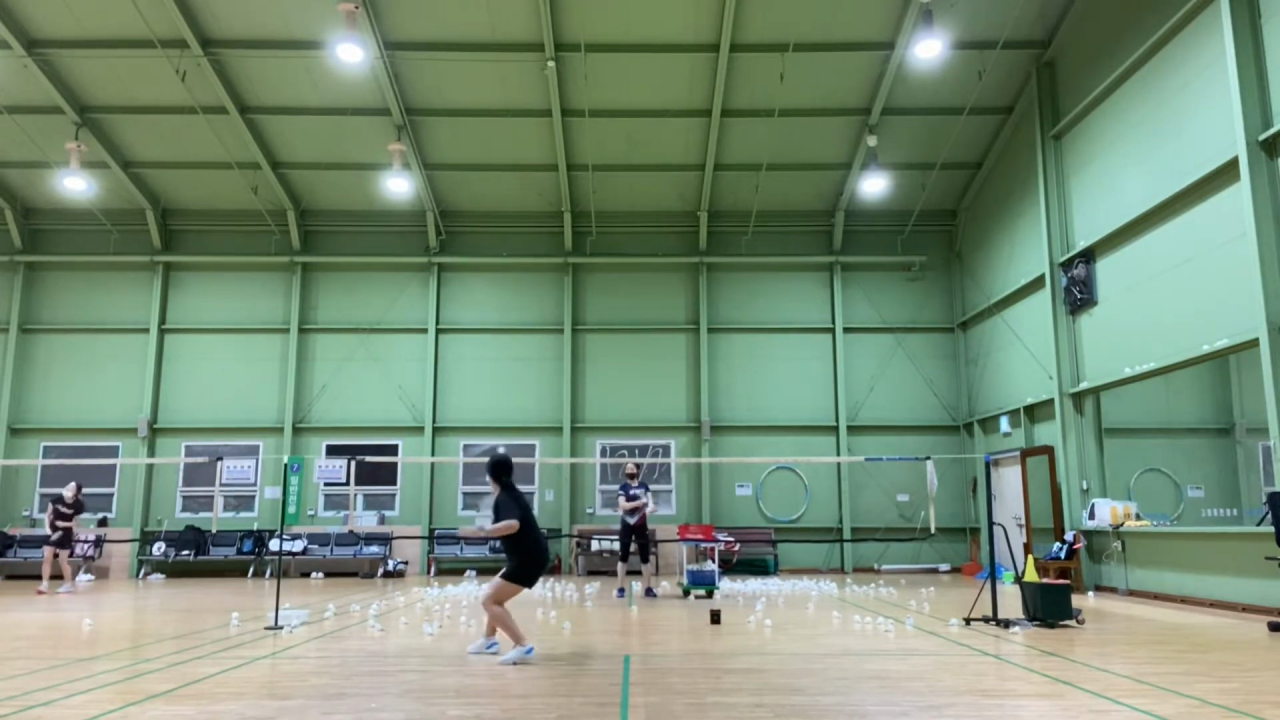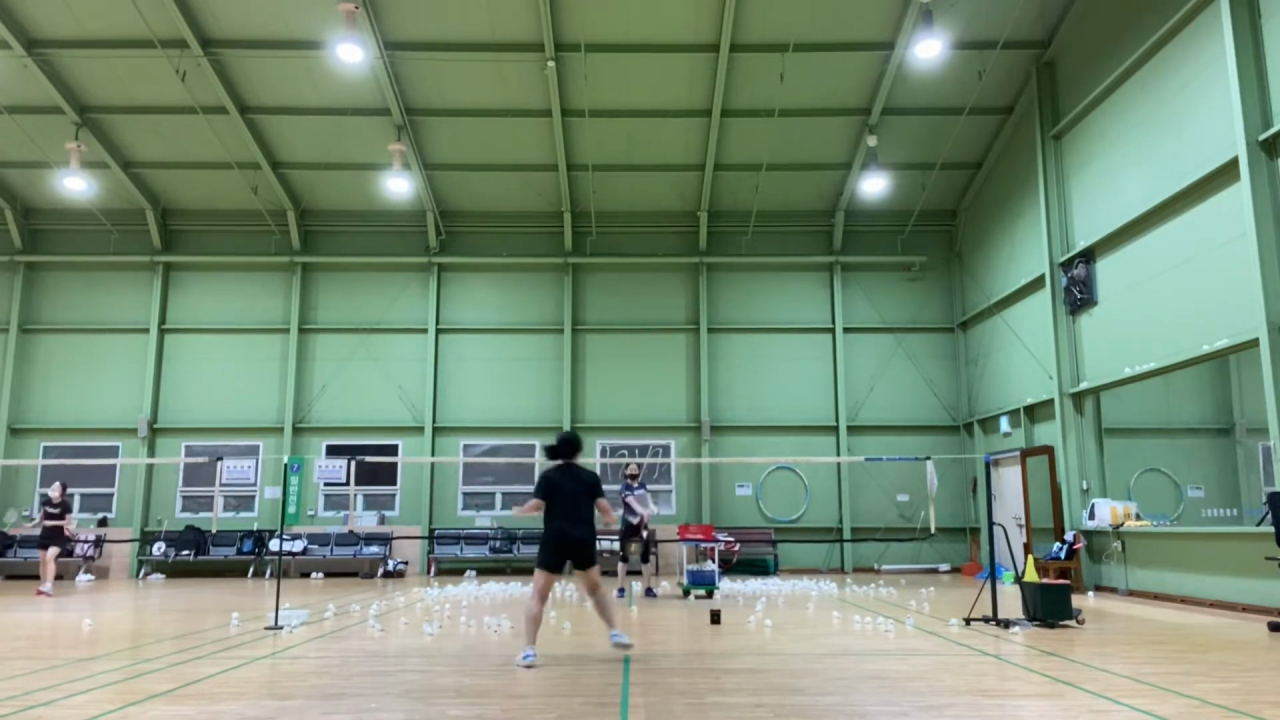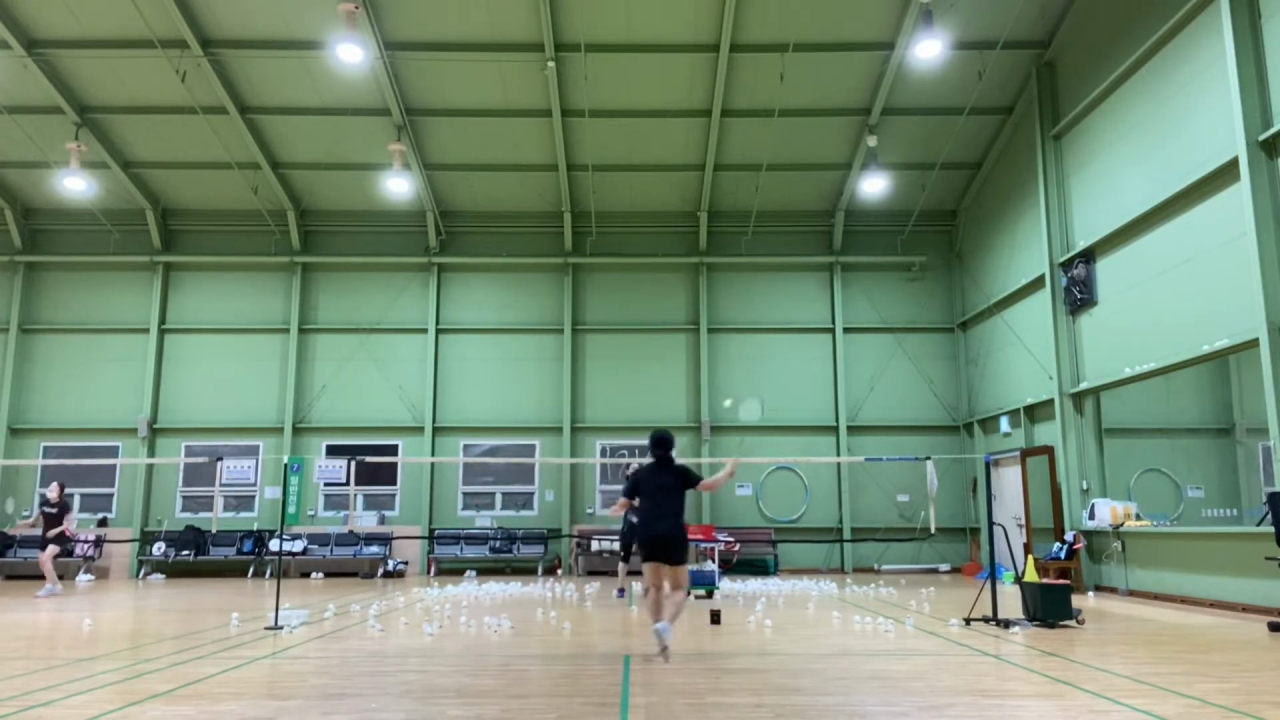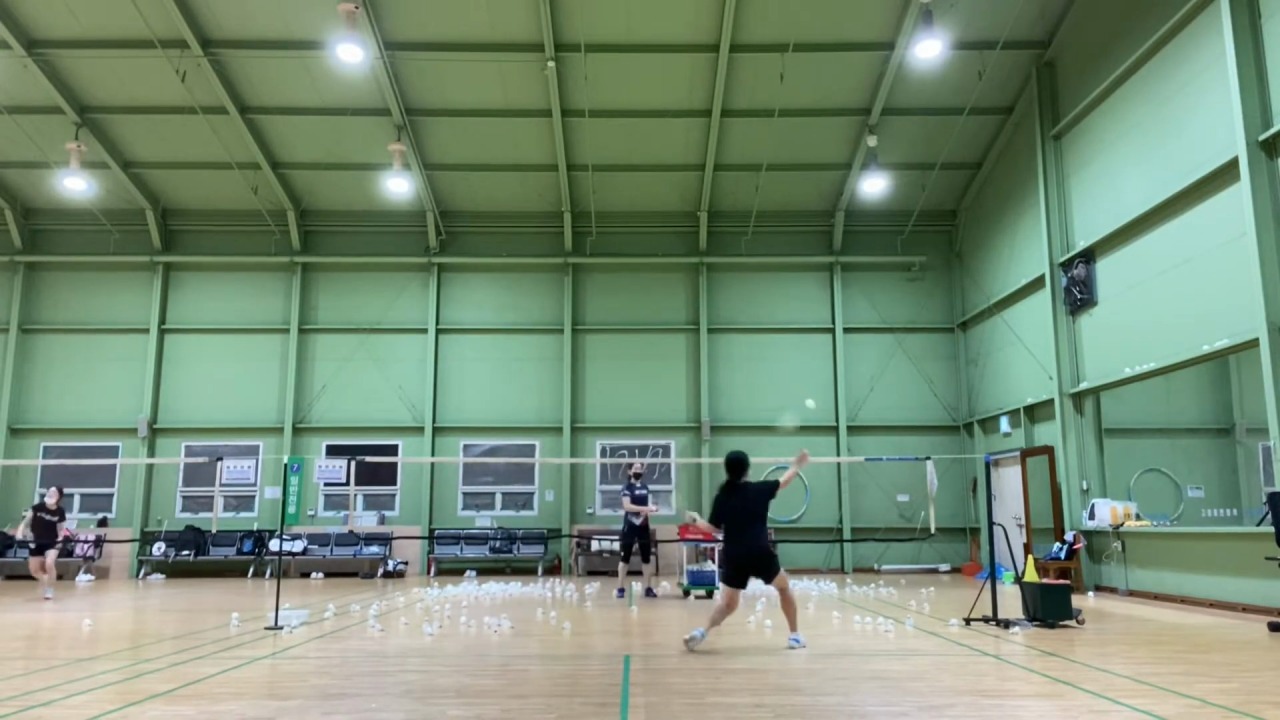
dt=0.4s
person 1, frame 1
left shoulder: (504, 498)
right shoulder: (511, 493)
left elbow: (513, 525)
left wrist: (482, 530)
left hip: (527, 560)
right hip: (532, 557)
left knee: (489, 601)
right knee: (495, 592)
left ankle: (523, 647)
right ankle: (489, 640)
person 1, frame 2
left shoulder: (548, 476)
right shoulder: (589, 476)
left elbow: (535, 506)
right elbow: (603, 507)
left wrist: (521, 510)
right wrist: (612, 520)
left hip: (554, 540)
right hip: (583, 541)
left knee: (538, 597)
right knee: (594, 589)
left ankle: (529, 651)
right ankle: (615, 634)
person 1, frame 3
left shoulder: (639, 474)
right shoulder: (679, 471)
left elbow: (623, 504)
right elbow: (707, 485)
left wrist: (616, 509)
right wrist: (728, 471)
left hip: (646, 536)
right hip: (673, 535)
left knee: (653, 587)
right knee: (678, 590)
left ankle: (660, 625)
right ankle: (664, 626)
person 1, frame 4
left shoulder: (721, 498)
right shoulder: (761, 489)
left elbow: (711, 528)
right elbow: (785, 481)
left wrist: (695, 519)
right wrist: (797, 464)
left hip: (733, 557)
right hip: (762, 554)
left knee: (727, 604)
right knee: (784, 588)
left ankle: (701, 632)
right ankle: (794, 635)
